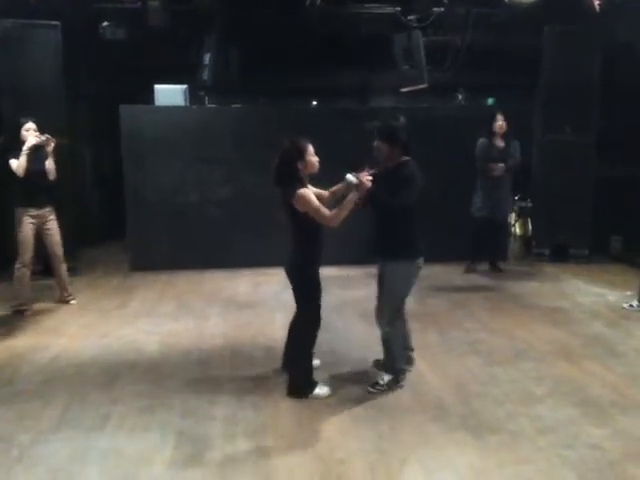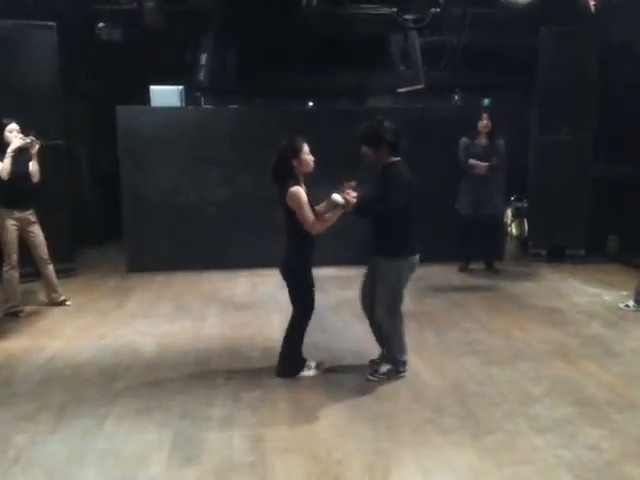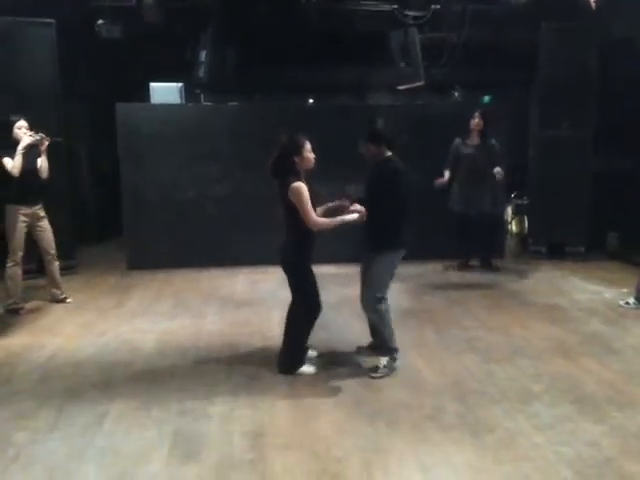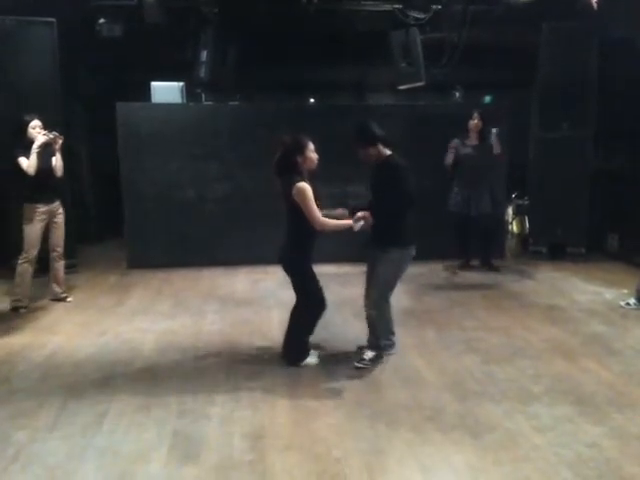
dt=0.5s
person 1, frame 1
left shoulder: (410, 174)
right shoulder: (385, 172)
left elbow: (398, 208)
right elbow: (380, 204)
left wrist: (370, 191)
right wrist: (364, 190)
left hip: (404, 256)
right hip: (389, 253)
left knee: (388, 314)
right knee: (393, 310)
left ankle: (396, 373)
right ankle: (403, 357)
person 1, frame 2
left shoulder: (398, 176)
right shoulder: (388, 172)
left elbow: (387, 210)
left wrist: (357, 205)
right wrist: (358, 201)
left hip: (398, 255)
right hip: (384, 252)
left knee: (387, 310)
right knee: (369, 301)
left ankle: (397, 364)
right ankle: (390, 353)
person 1, frame 3
left shoulder: (395, 170)
right shoulder: (377, 168)
left elbow: (400, 208)
left wrist: (367, 212)
right wrist: (359, 206)
left hip: (389, 246)
right hip: (375, 243)
left knee: (372, 299)
right knee: (371, 296)
left ankle: (390, 355)
right ankle: (380, 344)
person 1, frame 4
left shoulder: (397, 168)
right shoulder: (380, 169)
left elbow: (406, 202)
left wrist: (374, 216)
right wrist: (365, 213)
left hip: (397, 245)
right hip: (382, 242)
left knee: (375, 297)
right knee: (376, 295)
left ankle: (377, 348)
right ankle: (385, 341)
person 2, frame 1
left shoulder: (303, 188)
right shoulder: (300, 194)
left elbow: (327, 196)
right elbow: (331, 219)
left wrist: (351, 182)
right wrist: (356, 193)
left hip: (302, 263)
right hip: (304, 265)
left knee: (304, 314)
right knee: (311, 320)
left ankle: (293, 360)
right ankle: (302, 384)
person 2, frame 2
left shoulder: (296, 187)
right shoulder: (294, 191)
left elbow: (314, 213)
right elbow: (314, 226)
left wrist: (336, 200)
right wrist: (342, 208)
left hip: (298, 260)
right hip: (296, 262)
left knee: (303, 309)
right knee: (303, 311)
left ankle: (293, 359)
right ankle: (290, 366)
person 2, frame 3
left shoulder: (292, 183)
right shoulder: (297, 186)
right elbow: (313, 223)
left wrist: (331, 206)
right wrist: (344, 218)
left hip: (295, 254)
right hip: (296, 256)
left knee: (301, 302)
right knee: (311, 306)
left ankle: (294, 352)
right ankle: (291, 362)
person 2, frame 4
left shoulder: (295, 182)
right shoulder: (300, 186)
right elbow: (318, 223)
left wrist: (332, 213)
right wrist: (351, 223)
left hip: (295, 252)
right hip: (296, 255)
left knee: (306, 300)
right knee: (316, 302)
left ankle: (296, 348)
right ankle: (296, 353)
person 3, frame 1
left shoulder: (42, 153)
right shoulder: (15, 155)
left elbow: (52, 176)
right elbow: (19, 172)
left wrist: (50, 154)
right wrist: (26, 149)
left hip: (47, 211)
right hip: (26, 212)
left knee: (58, 254)
right knee: (25, 259)
left ankle: (65, 294)
right ankle: (21, 303)
person 3, frame 2
left shoulder: (25, 155)
left elbow: (35, 179)
left wrist: (33, 156)
left hip: (28, 213)
left knee: (43, 256)
left ankle: (55, 296)
person 3, frame 3
left shoulder: (35, 151)
left elbow: (44, 174)
left wrist: (43, 152)
right wrist: (21, 148)
left hip: (37, 208)
right hip: (17, 210)
left knee: (50, 252)
left ankle: (57, 293)
person 3, frame 4
left shoulder: (49, 149)
right shoulder: (22, 151)
left elbow: (59, 173)
right elbow: (30, 170)
left wrist: (57, 150)
right wrist: (35, 147)
left hip: (55, 206)
right hip: (34, 208)
left knee: (57, 251)
right knee: (29, 254)
left ankle: (58, 291)
right ankle: (19, 300)
person 4, frame 1
left shoulder: (513, 144)
right shoulder: (483, 143)
left elbow: (515, 164)
right elbow: (481, 166)
left wrist: (496, 167)
right wrist: (501, 167)
left hip: (504, 191)
right hip: (485, 190)
left knee: (500, 227)
right knee: (480, 226)
left ankle: (494, 261)
right ankle: (473, 261)
person 4, frame 2
left shoulder: (498, 143)
right shoulder: (466, 142)
left elbow: (498, 164)
right elbow: (464, 164)
left wrist: (476, 164)
right wrist: (486, 166)
left hip: (492, 190)
right hip: (471, 190)
left knee: (492, 226)
right knee: (469, 226)
left ankle: (489, 261)
right ankle: (465, 260)
person 4, frame 3
left shoulder: (490, 144)
right shoulder: (458, 143)
left elbow: (496, 163)
right elbow: (450, 165)
left wrist: (497, 170)
right wrist: (445, 178)
left hip: (484, 191)
right hip: (462, 190)
left knee: (487, 225)
right knee: (463, 225)
left ankle: (486, 259)
right ankle: (464, 258)
person 4, frame 4
left shoulder: (488, 144)
right shoulder: (458, 143)
left elbow: (495, 162)
right elbow: (450, 165)
left wrist: (495, 142)
right wrist: (450, 155)
left hip: (484, 191)
right hip: (463, 190)
left knee: (488, 225)
right knee: (463, 225)
left ankle: (486, 259)
right ankle: (465, 259)
